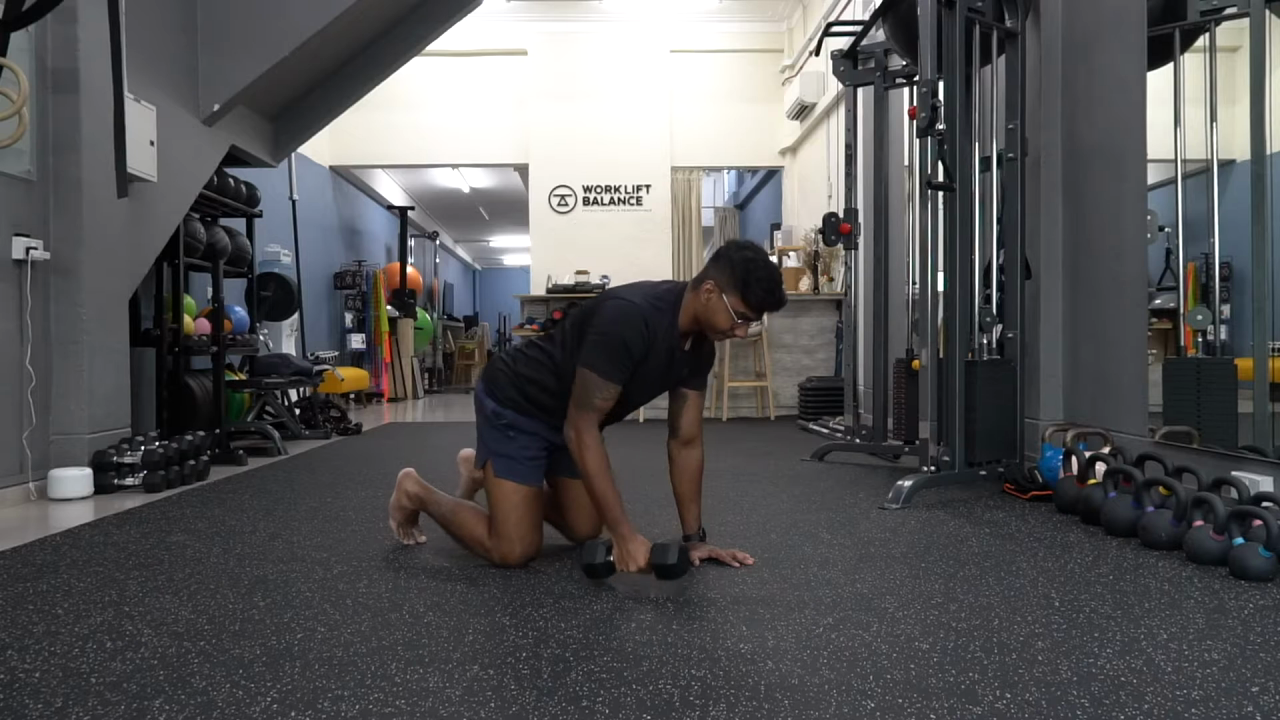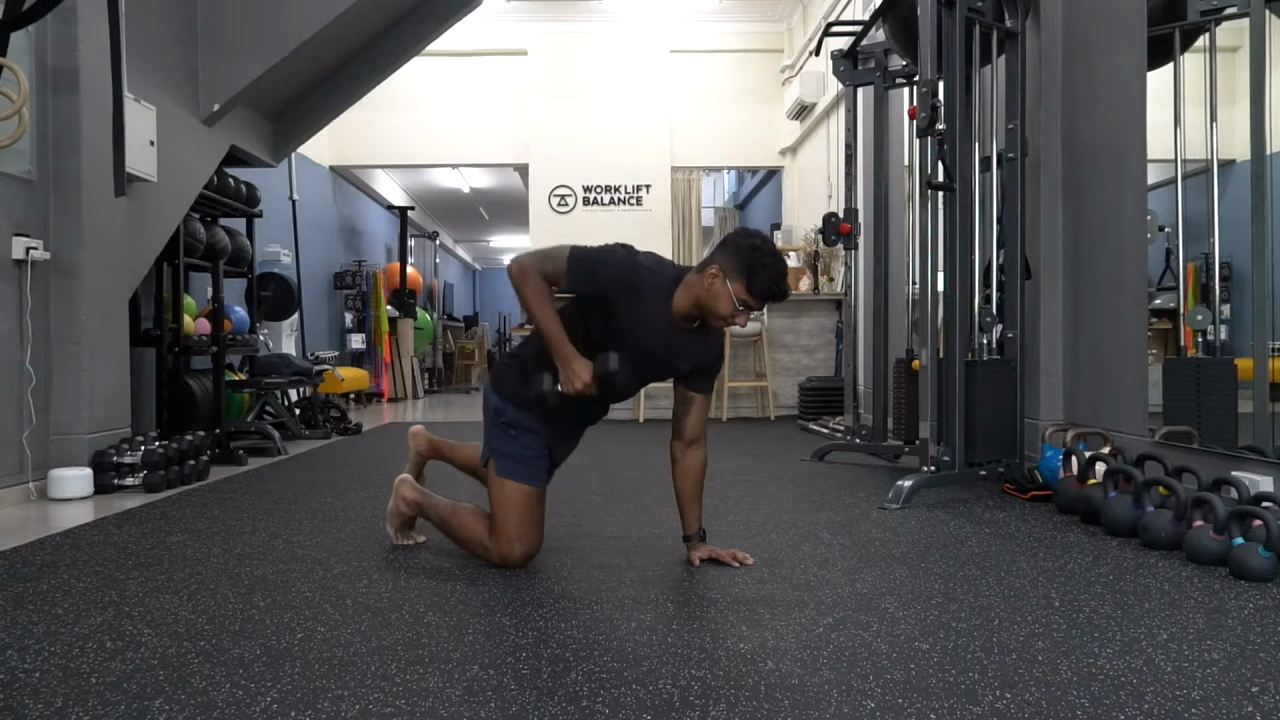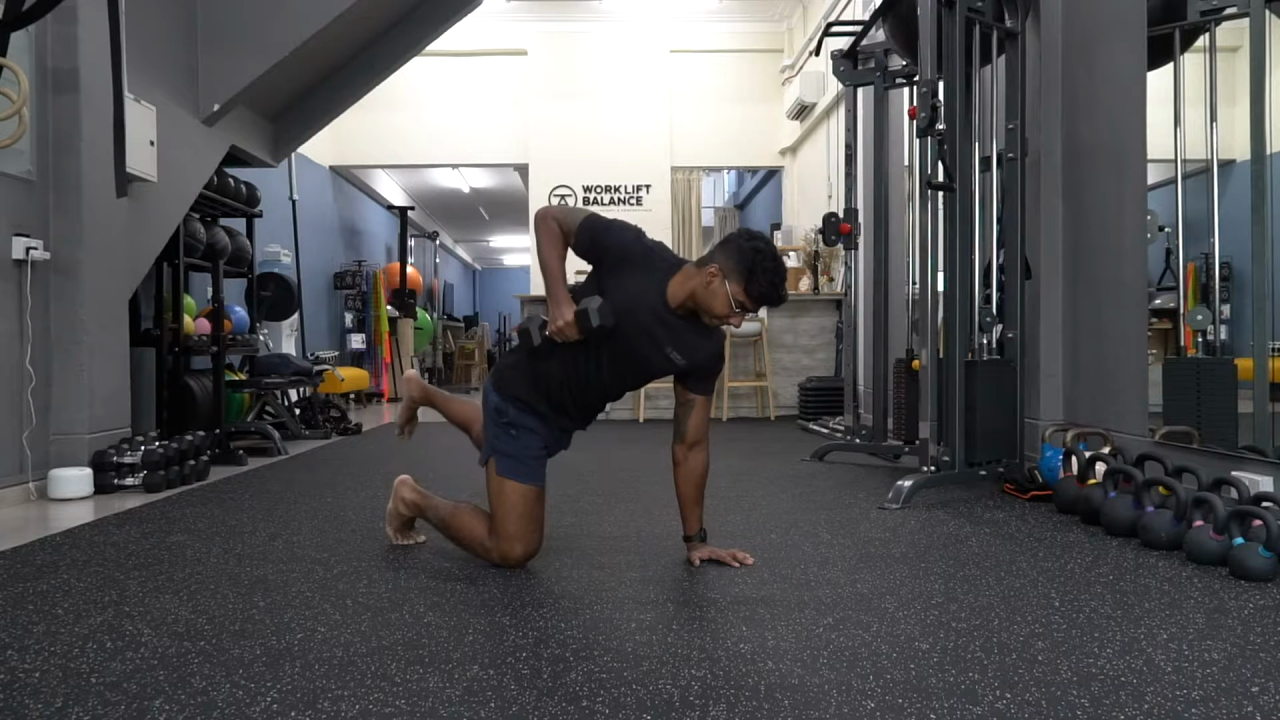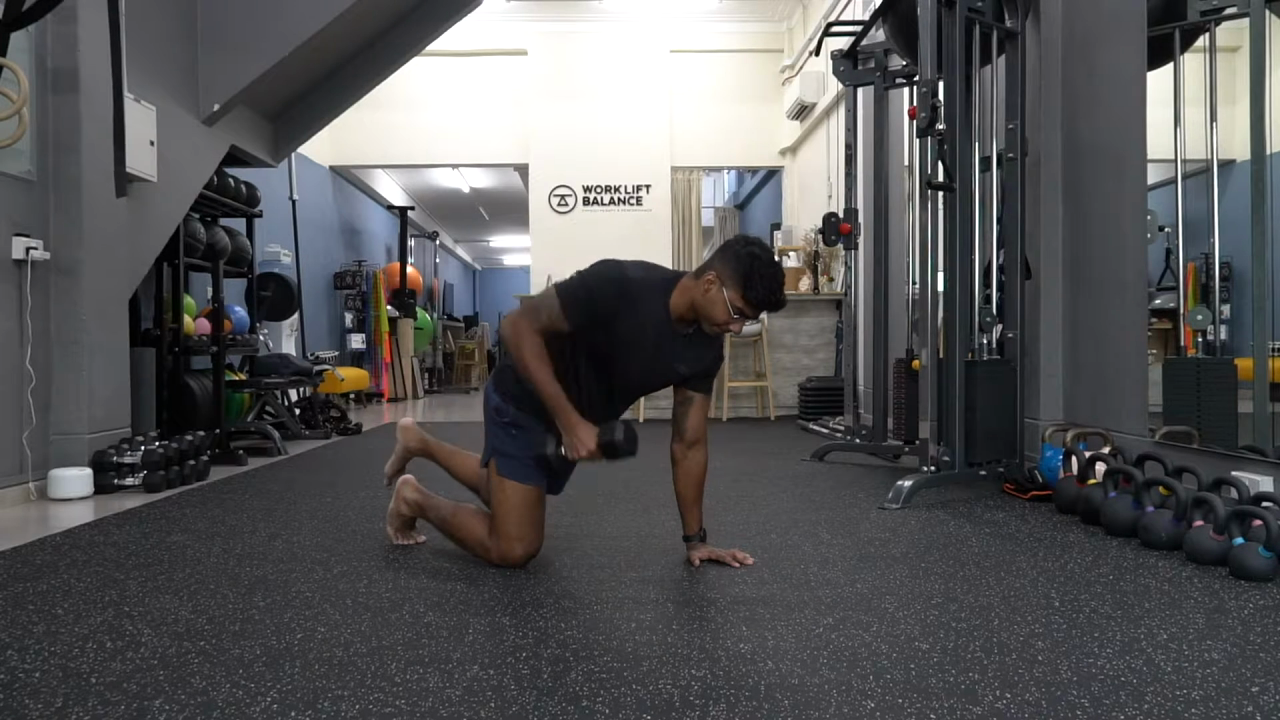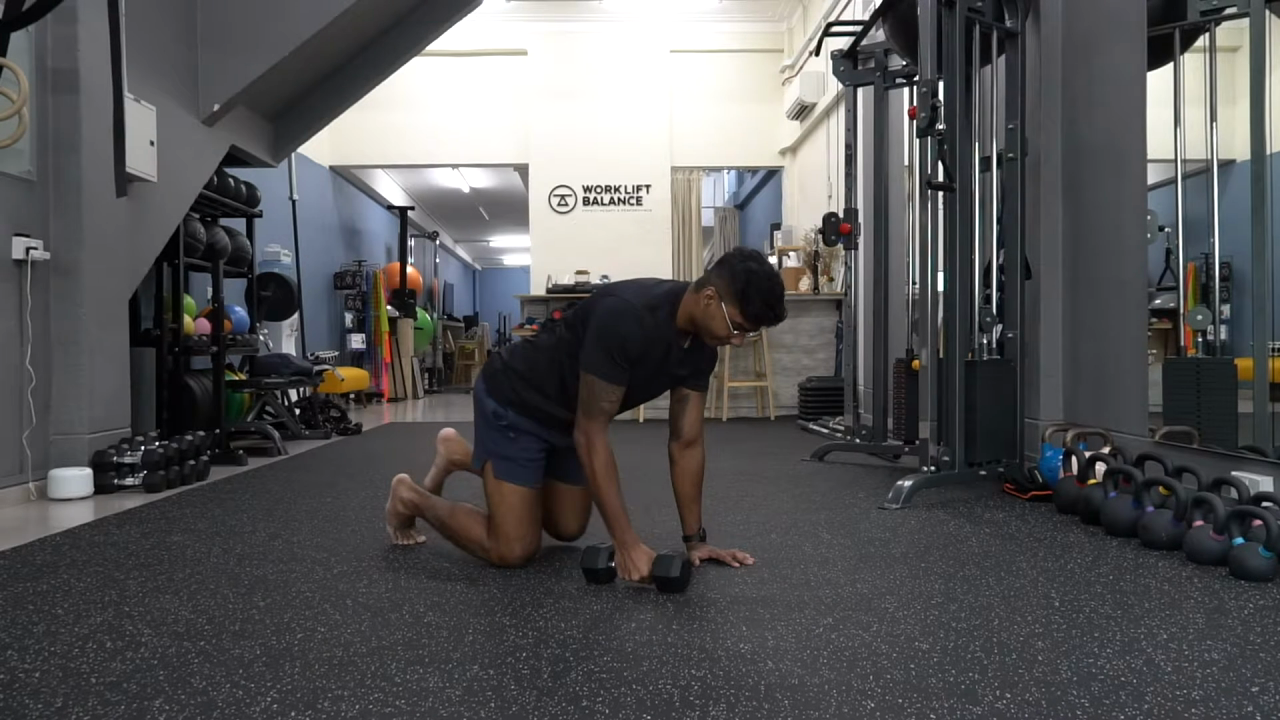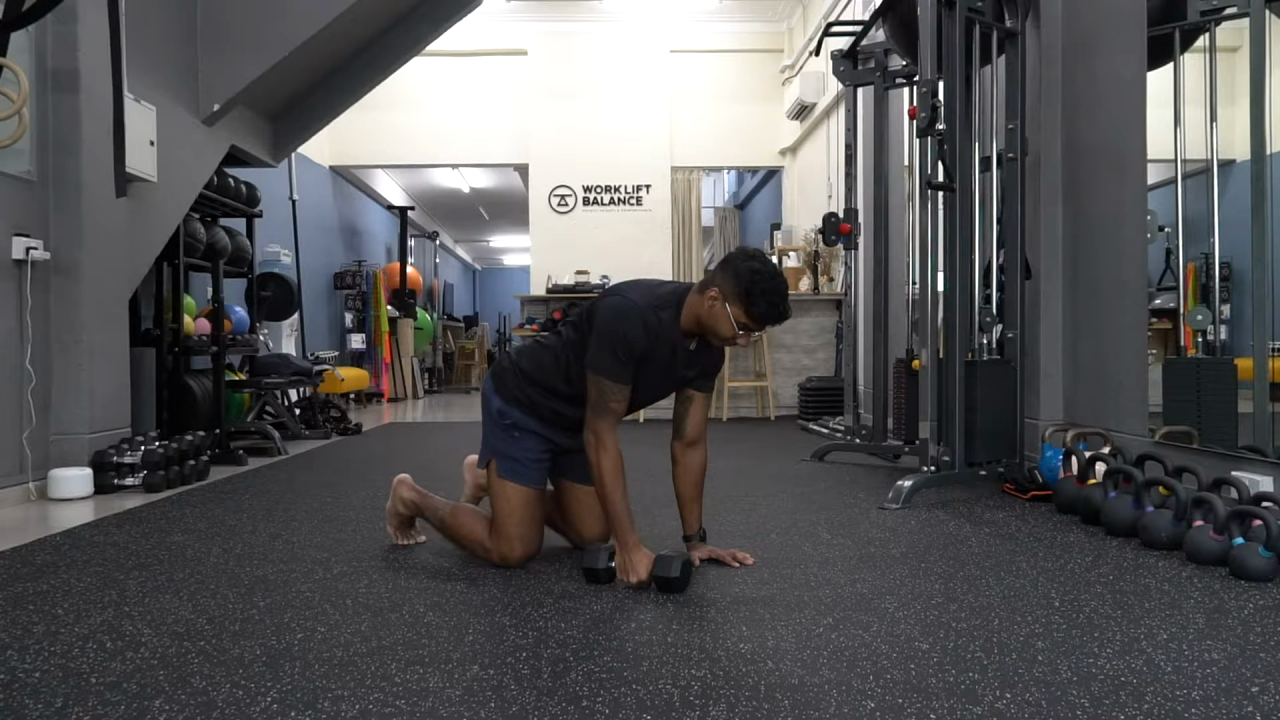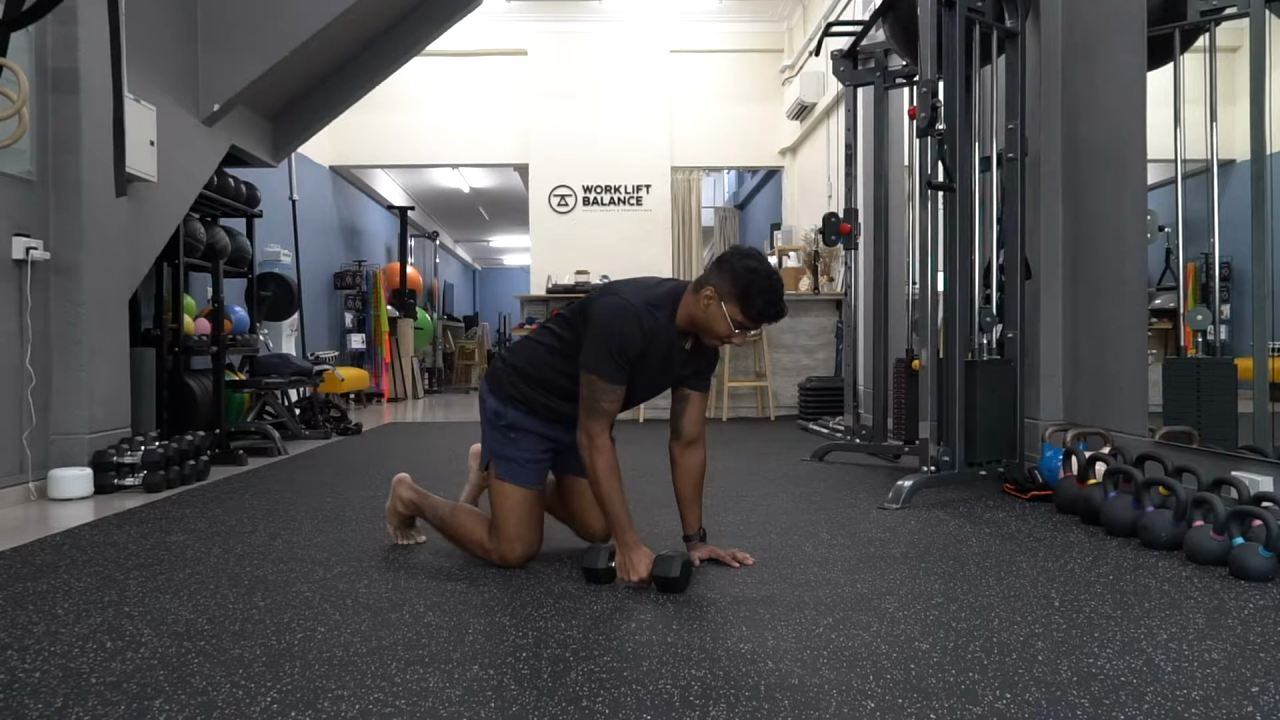
dt=0.7s
person 1, frame 1
left shoulder: (700, 347)
right shoulder: (630, 317)
left elbow: (685, 441)
right elbow: (581, 427)
left wrist: (695, 538)
right wrist: (624, 533)
left hip: (568, 414)
right hip: (514, 403)
left knee: (584, 531)
right knee: (514, 550)
left ankle: (482, 470)
right ankle: (415, 492)
person 1, frame 2
left shoulder: (707, 347)
right shoulder: (632, 275)
left elbow: (688, 442)
right elbow: (525, 268)
left wrist: (694, 539)
right wrist: (567, 359)
left hip: (568, 410)
right hip: (522, 398)
left knee: (514, 487)
right knee: (513, 550)
left ankle: (429, 445)
right ankle: (413, 499)
person 1, frame 3
left shoulder: (705, 348)
right shoulder: (632, 253)
left elbow: (690, 444)
right elbow: (549, 218)
left wrist: (695, 539)
right wrist: (559, 301)
left hip: (570, 414)
right hip: (523, 394)
left knee: (503, 449)
right knee: (512, 550)
left ankle: (423, 392)
right ankle: (413, 499)
person 1, frame 4
left shoulder: (706, 349)
right shoulder: (623, 286)
left elbow: (689, 444)
right elbow: (517, 327)
left wrist: (695, 540)
right wrist: (569, 421)
left hip: (573, 421)
right hip: (522, 402)
left knee: (508, 497)
right knee: (514, 549)
left ankle: (418, 441)
right ankle: (414, 499)
person 1, frame 5
left shoulder: (701, 347)
right shoulder: (627, 316)
left elbow: (686, 443)
right elbow: (591, 434)
left wrist: (695, 539)
right wrist: (627, 543)
left hip: (563, 414)
right hip: (513, 402)
left knee: (568, 527)
right knee: (513, 550)
left ankle: (461, 454)
right ankle: (410, 498)
person 1, frame 6
left shoulder: (708, 348)
right shoulder: (630, 316)
left elbow: (689, 442)
right elbow: (601, 434)
left wrist: (695, 539)
right wrist: (629, 545)
left hip: (576, 417)
right hip: (522, 403)
left knee: (591, 536)
right knee: (513, 550)
left ankle: (488, 478)
right ankle: (411, 498)
person 1, frame 7
left shoulder: (703, 344)
right shoulder: (626, 315)
left elbow: (687, 442)
right elbow: (593, 434)
left wrist: (695, 539)
right wrist: (629, 544)
left hip: (575, 411)
right hip: (519, 401)
left knee: (596, 529)
right knee: (514, 551)
left ankle: (490, 469)
right ankle: (411, 499)
